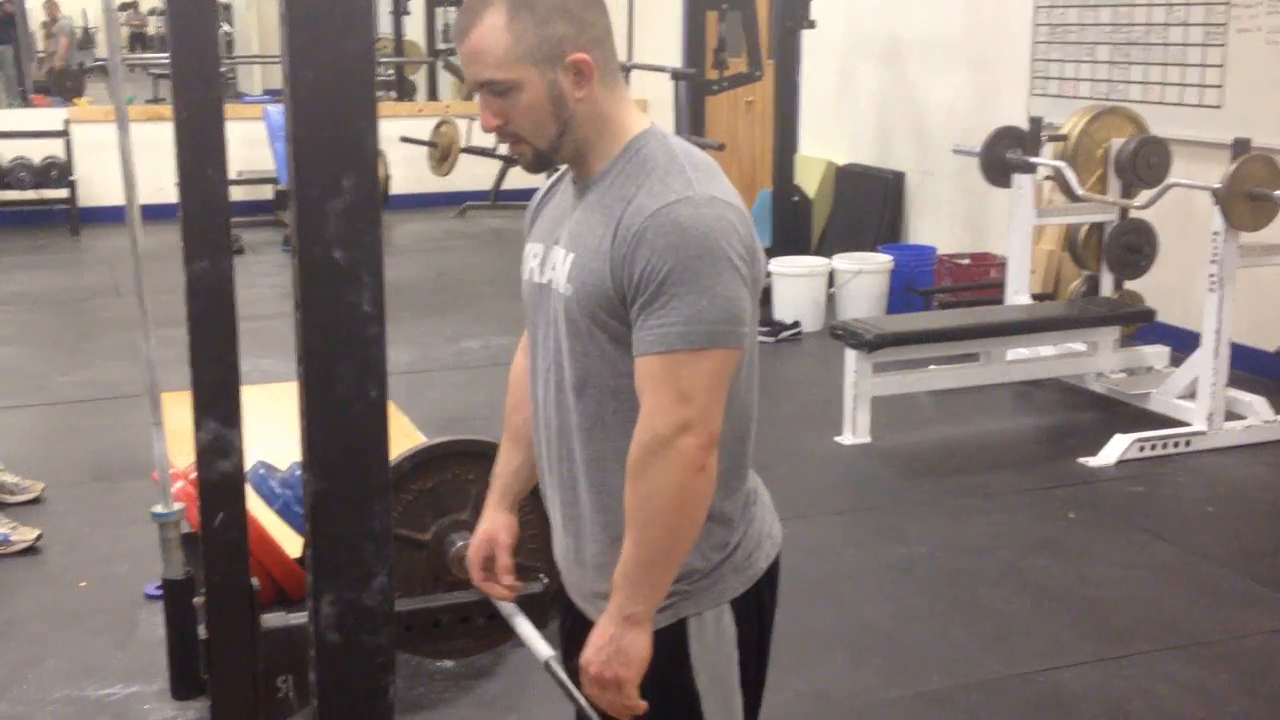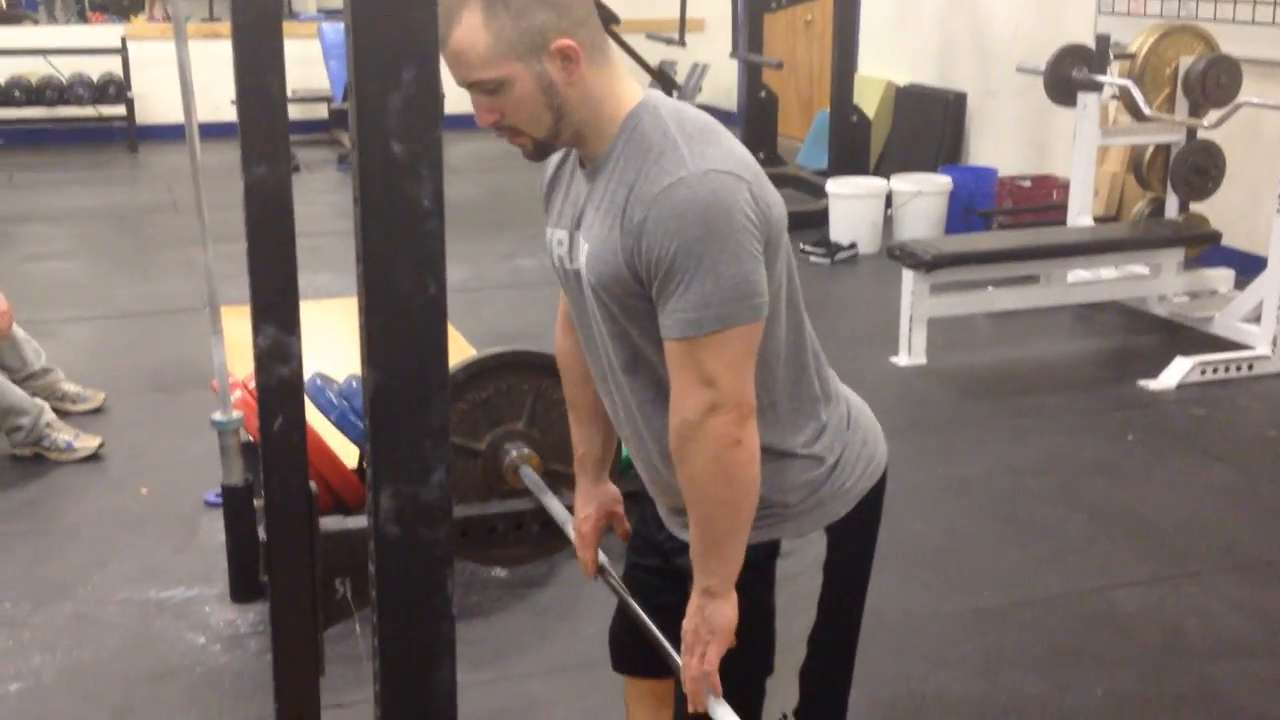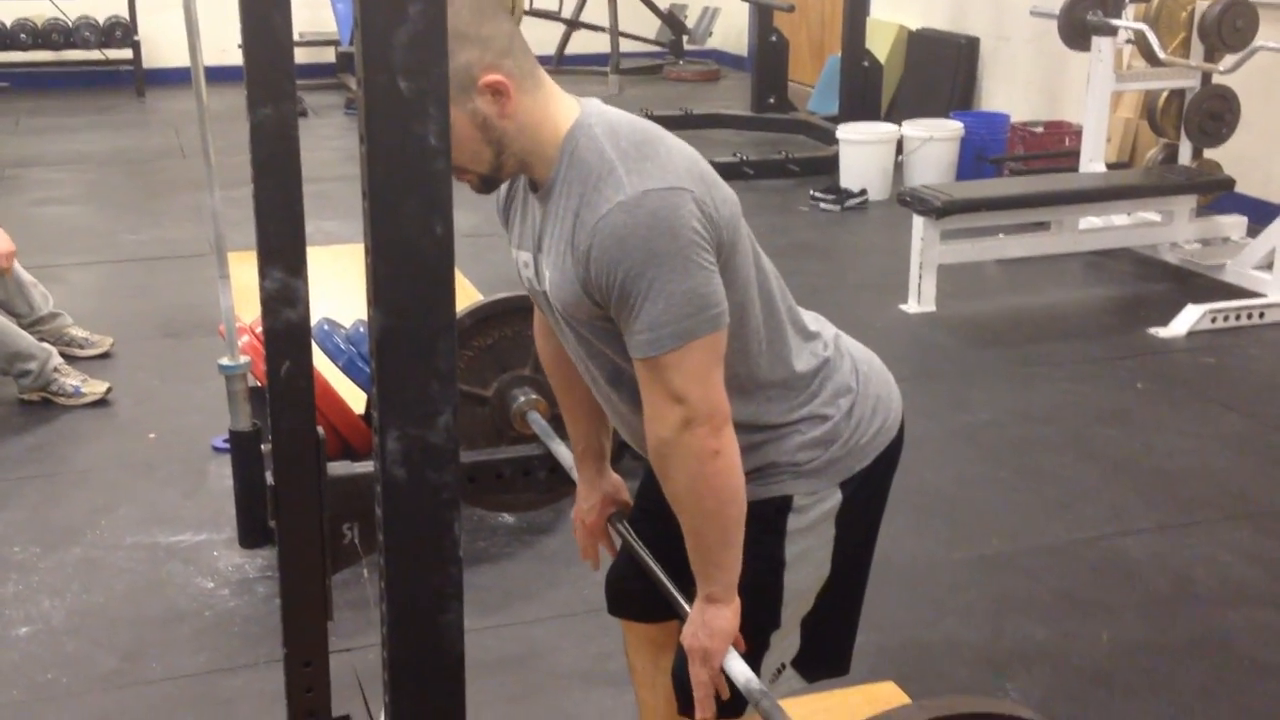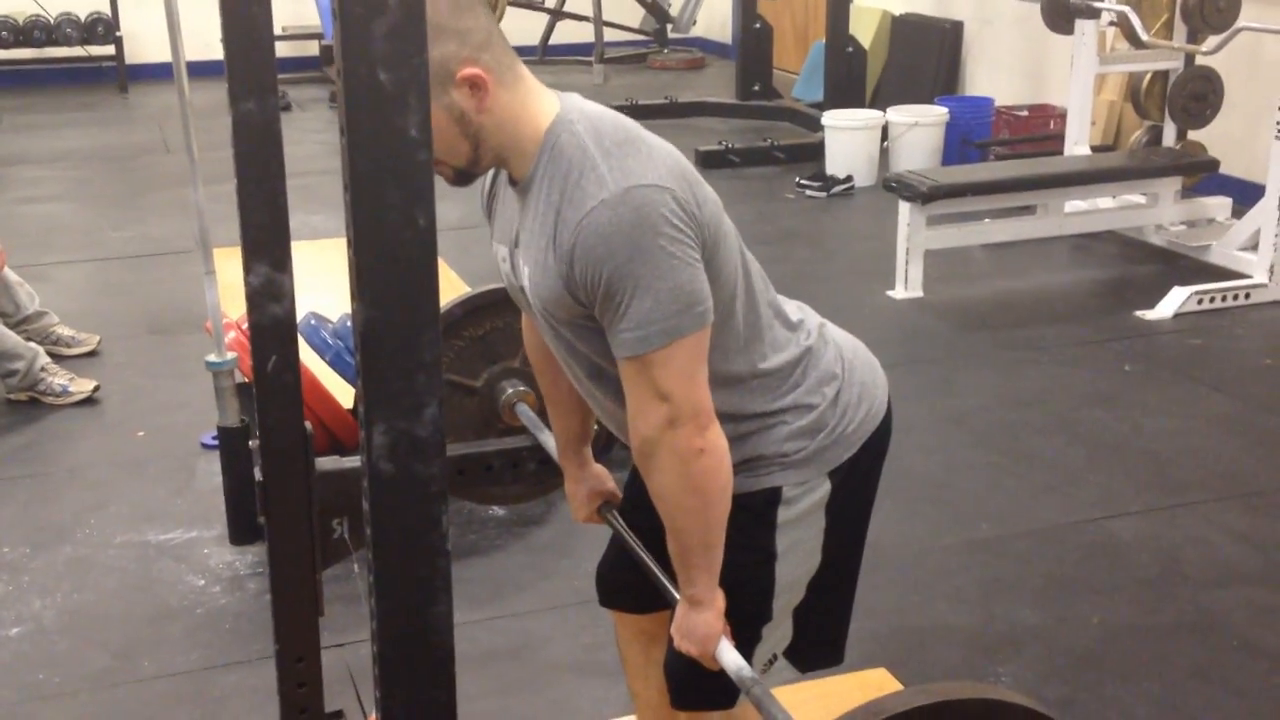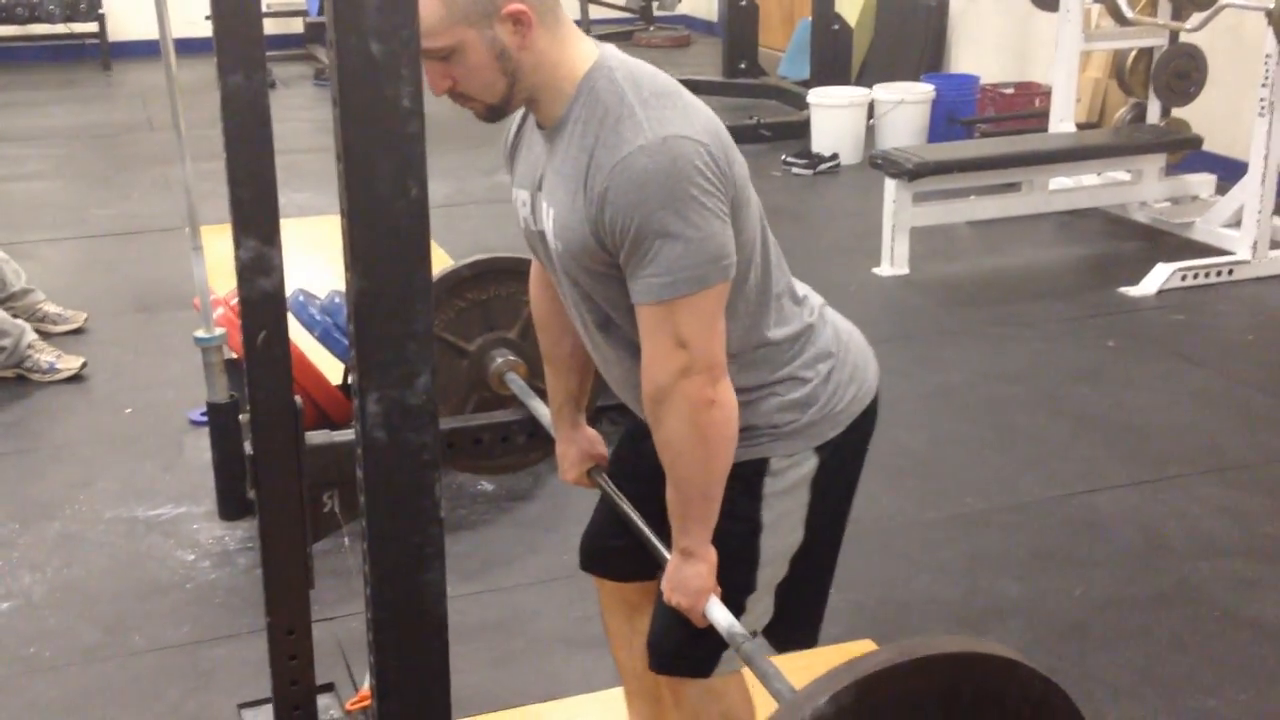
dt=1s
person 1, frame 1
left shoulder: (681, 215)
right shoulder: (560, 194)
left elbow: (682, 437)
left wrist: (634, 617)
right wrist: (501, 500)
left hip: (685, 586)
right hip: (594, 566)
person 1, frame 2
left shoulder: (690, 189)
right shoulder: (568, 163)
left elbow: (718, 415)
right elbow: (580, 326)
left wrist: (715, 590)
right wrist: (590, 479)
left hip: (794, 500)
right hip: (683, 489)
right knee: (643, 660)
person 1, frame 3
left shoulder: (635, 208)
right shoulder: (526, 171)
left elbow: (693, 427)
right elbow: (559, 330)
left wrist: (719, 601)
right wrist: (592, 474)
left hip: (817, 446)
right hip: (728, 436)
right knee: (640, 605)
person 1, frame 4
left shoulder: (617, 205)
right shoulder: (512, 166)
left elbow: (677, 428)
right elbow: (550, 326)
left wrist: (703, 594)
right wrist: (576, 463)
left hip: (805, 436)
right hip: (723, 425)
right knee: (635, 598)
person 1, frame 5
left shoulder: (652, 155)
right shoulder: (539, 115)
left elbow: (693, 381)
right elbow: (555, 282)
left wrist: (696, 549)
right wrist: (569, 422)
left hip: (786, 415)
right hip: (699, 409)
left knee: (690, 658)
right knee: (618, 571)
